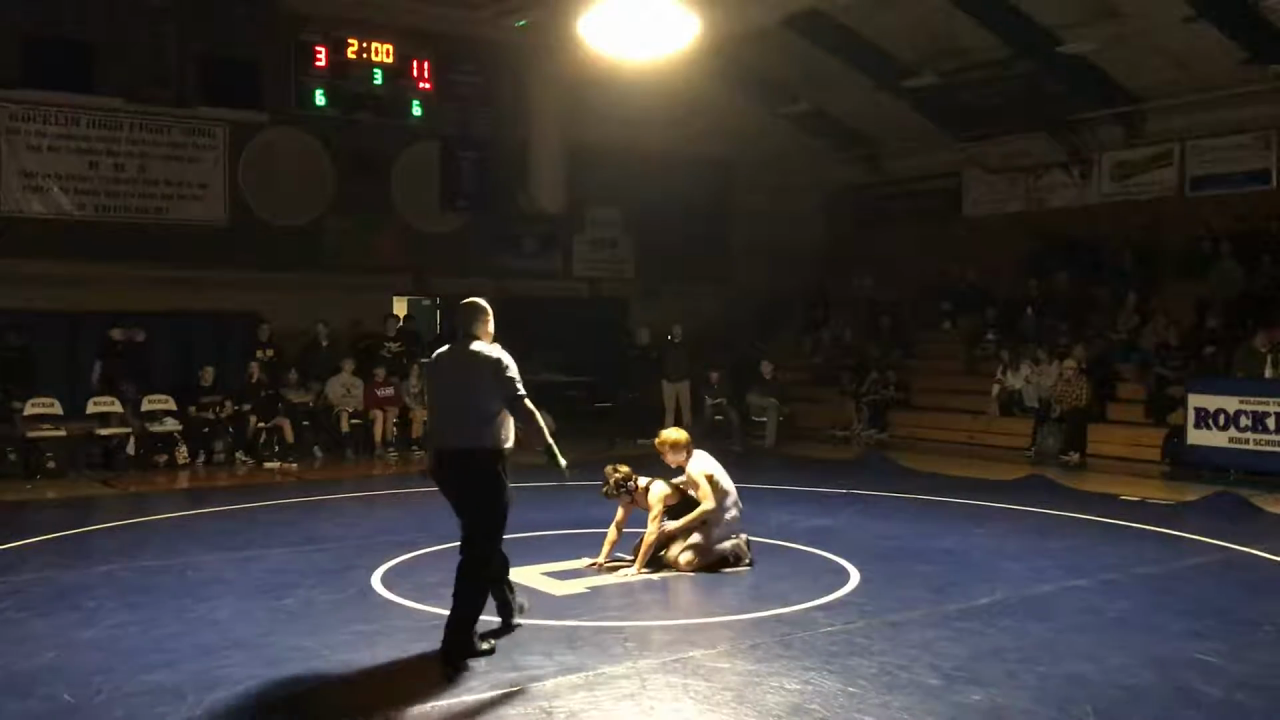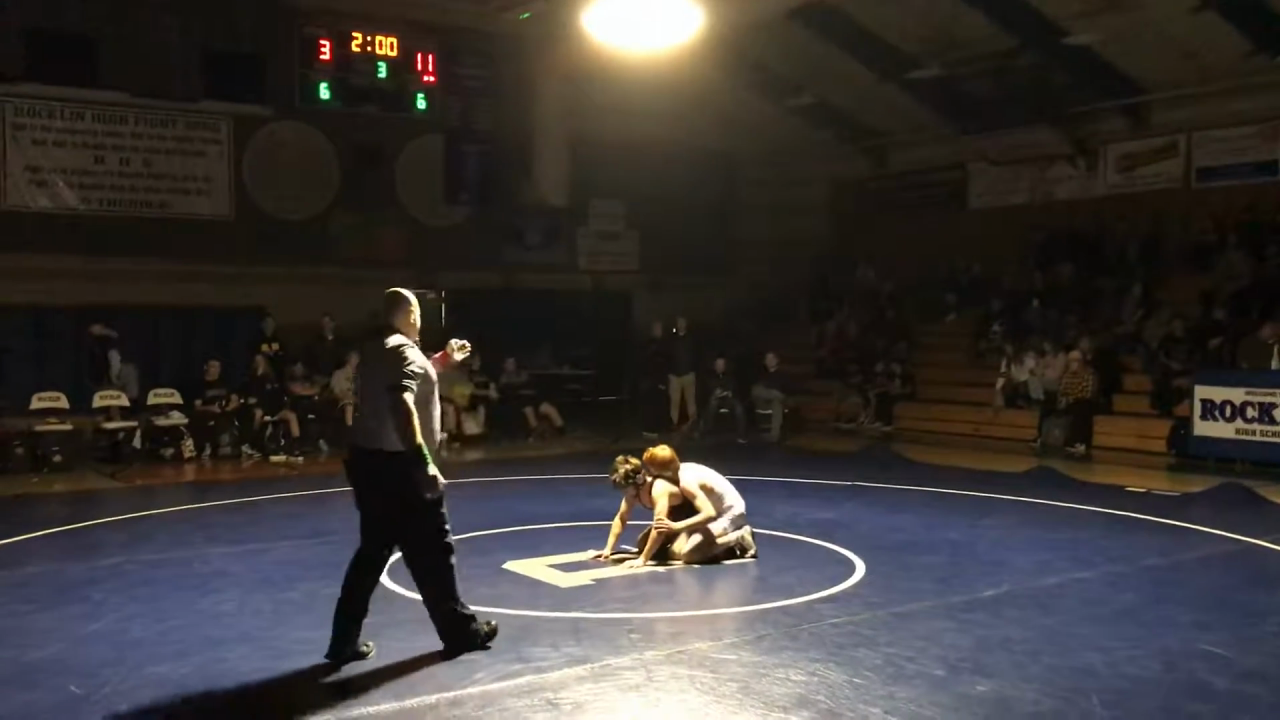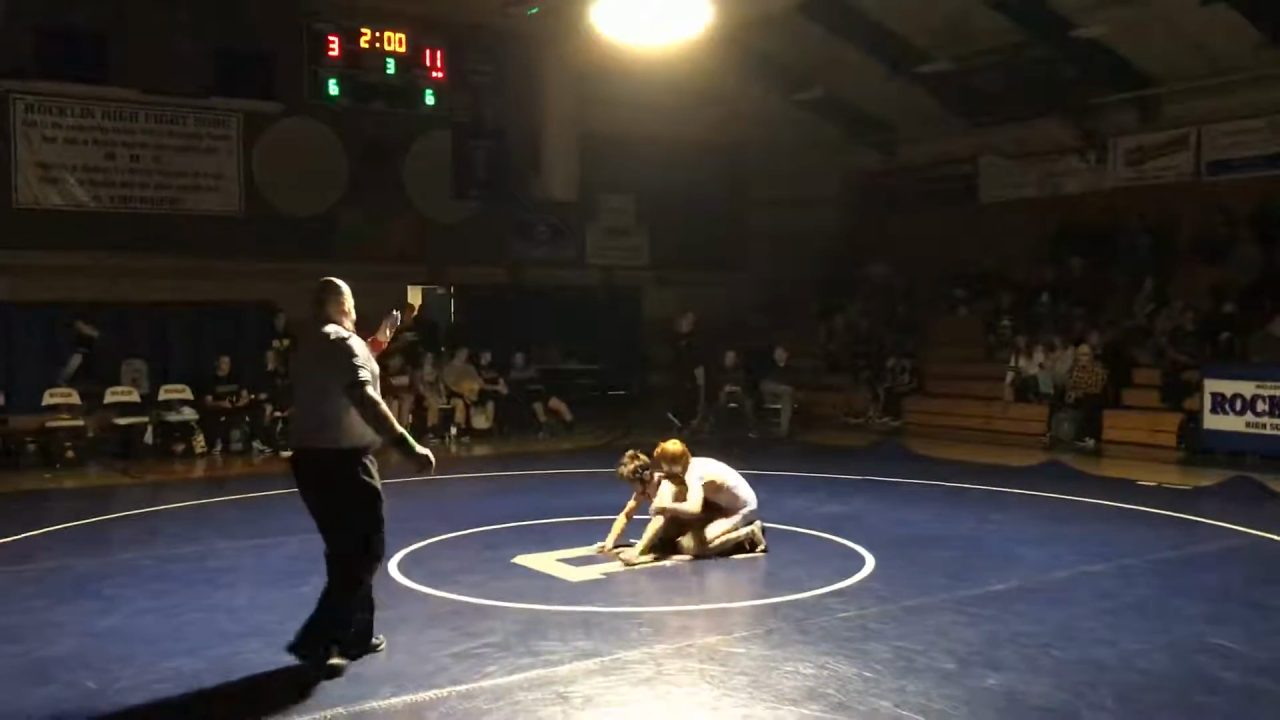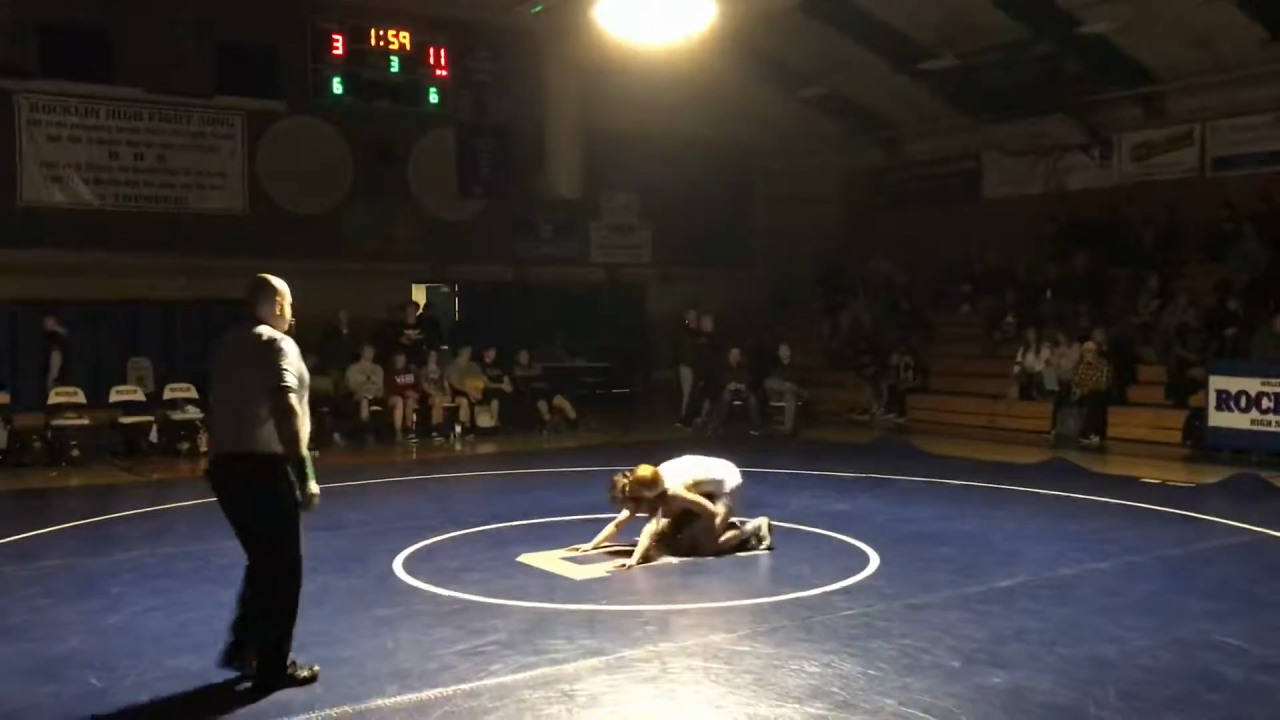
dt=0.5s
person 1, frame 1
left shoulder: (437, 361)
right shoulder: (495, 359)
left elbow: (432, 404)
right elbow: (522, 409)
right wrist: (553, 452)
left hip: (445, 460)
right hip: (481, 461)
left knee: (480, 539)
right knee: (481, 545)
left ankle: (507, 605)
right ankle: (459, 641)
person 1, frame 2
left shoulder: (374, 351)
right shoulder: (401, 350)
right elbow: (402, 405)
left wrist: (443, 359)
right wrist: (424, 460)
left hip: (367, 460)
right hip: (397, 463)
left knee: (373, 549)
right knee: (432, 547)
left ankle: (345, 639)
right ankle: (460, 629)
person 1, frame 3
left shoulder: (306, 346)
right shoulder: (344, 343)
right elbow: (364, 399)
left wrist: (379, 342)
right wrist: (408, 445)
left hip: (309, 460)
right hip: (342, 461)
left knee: (346, 549)
right knee: (363, 551)
left ankle: (357, 636)
right ankle: (316, 641)
person 1, frame 4
left shoulder: (229, 346)
right shoulder: (277, 345)
right elbow: (284, 408)
right wrist: (305, 471)
left hip: (230, 464)
right hip: (264, 467)
left knee: (266, 562)
right knee: (281, 566)
left ankle: (244, 649)
right ankle: (276, 665)
person 2, frame 1
left shoulder: (694, 470)
right shoulder: (696, 455)
left elbow: (709, 506)
left wrist: (678, 524)
left hip: (725, 518)
right hip: (717, 514)
left knee: (683, 562)
left ankle: (731, 547)
person 2, frame 2
left shoulder: (686, 482)
right shoulder: (670, 475)
left elbow: (709, 514)
left wrist: (676, 527)
left hip: (730, 512)
right hip: (717, 509)
left knee: (686, 554)
left ankle: (738, 537)
person 2, frame 3
left shoulder: (693, 475)
left elbow: (693, 510)
left wrist: (663, 506)
left hip: (743, 508)
right hip: (730, 505)
left knee: (695, 547)
left ankle: (750, 532)
person 2, frame 4
left shoulder: (668, 493)
right shoulder: (641, 495)
right elbow: (617, 523)
right wrist: (591, 545)
left knee: (705, 546)
left ankle: (754, 528)
